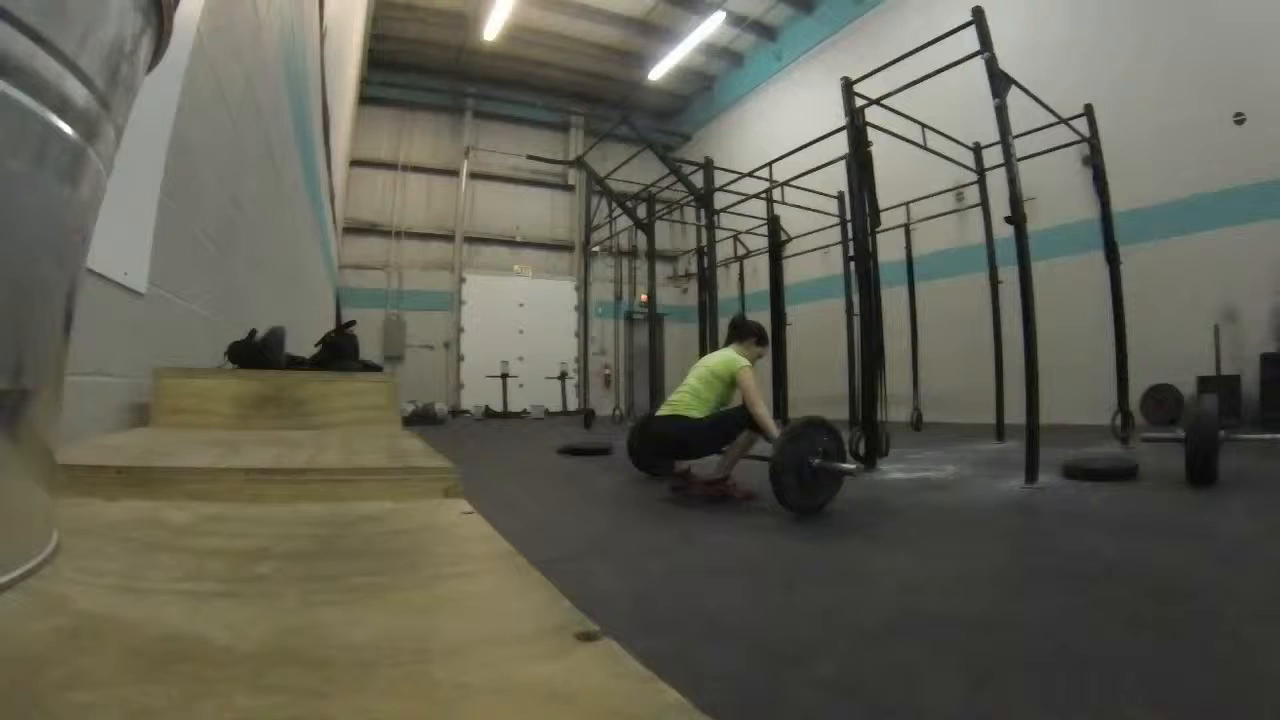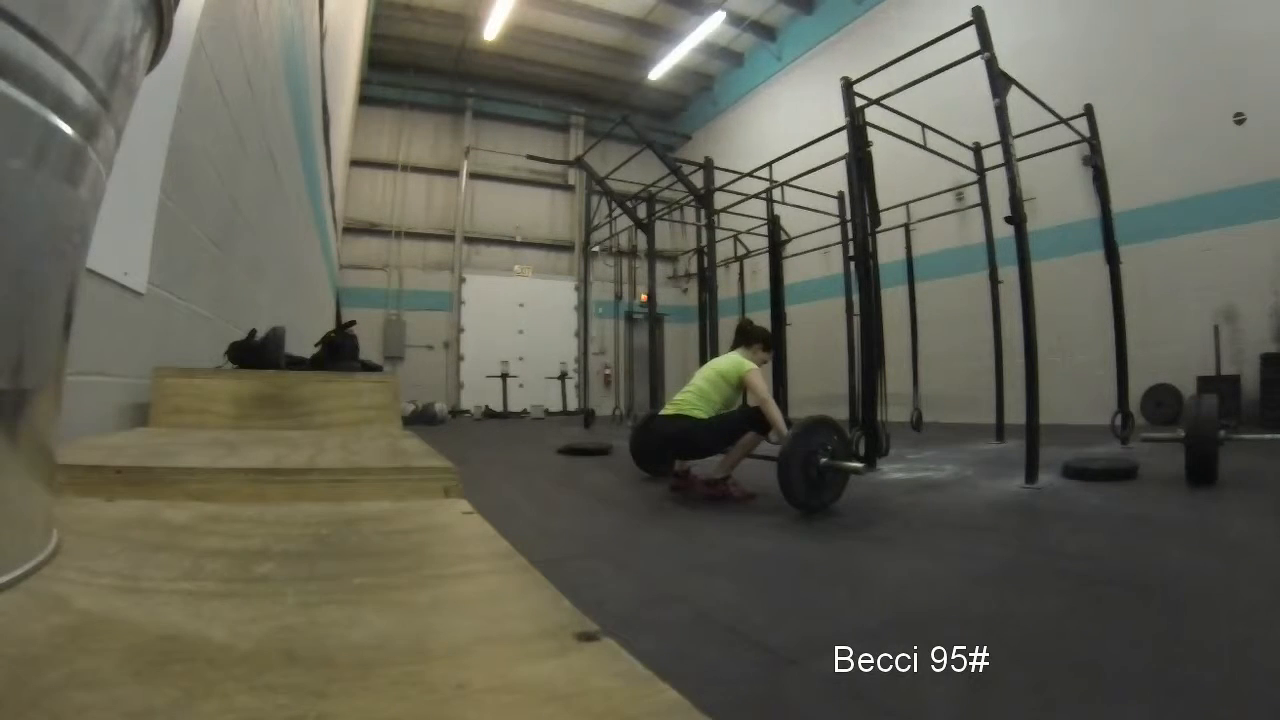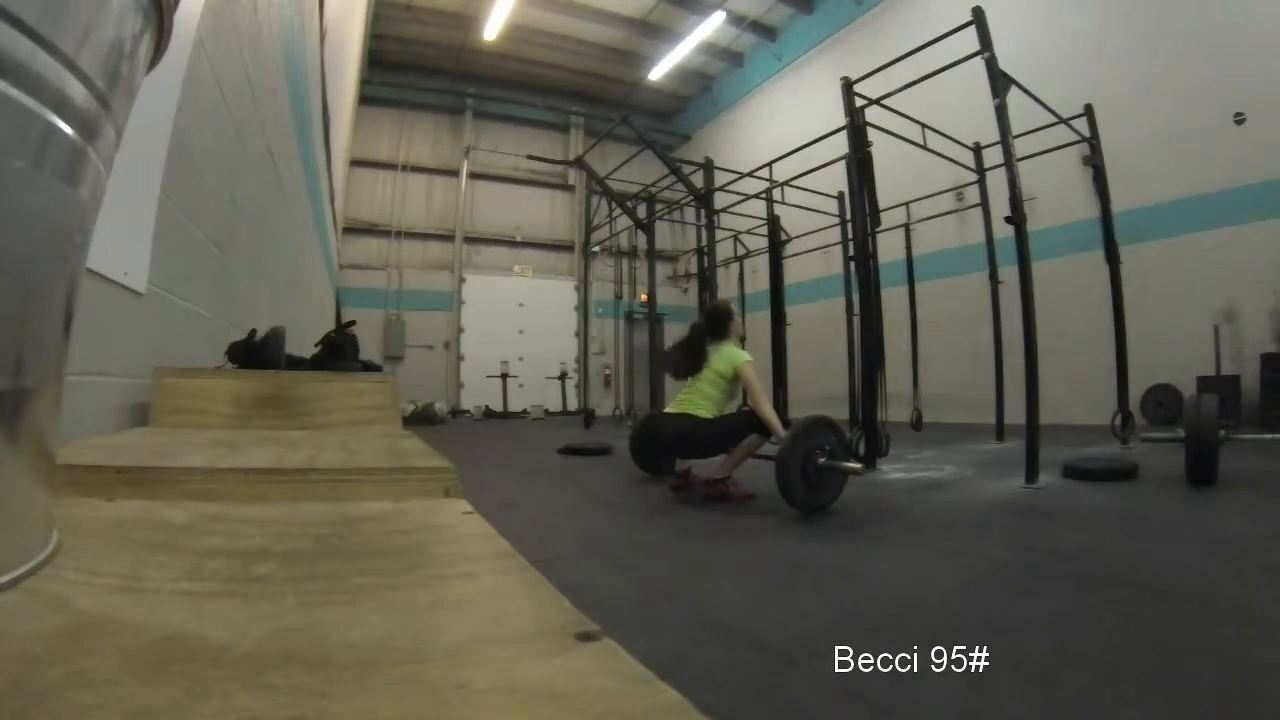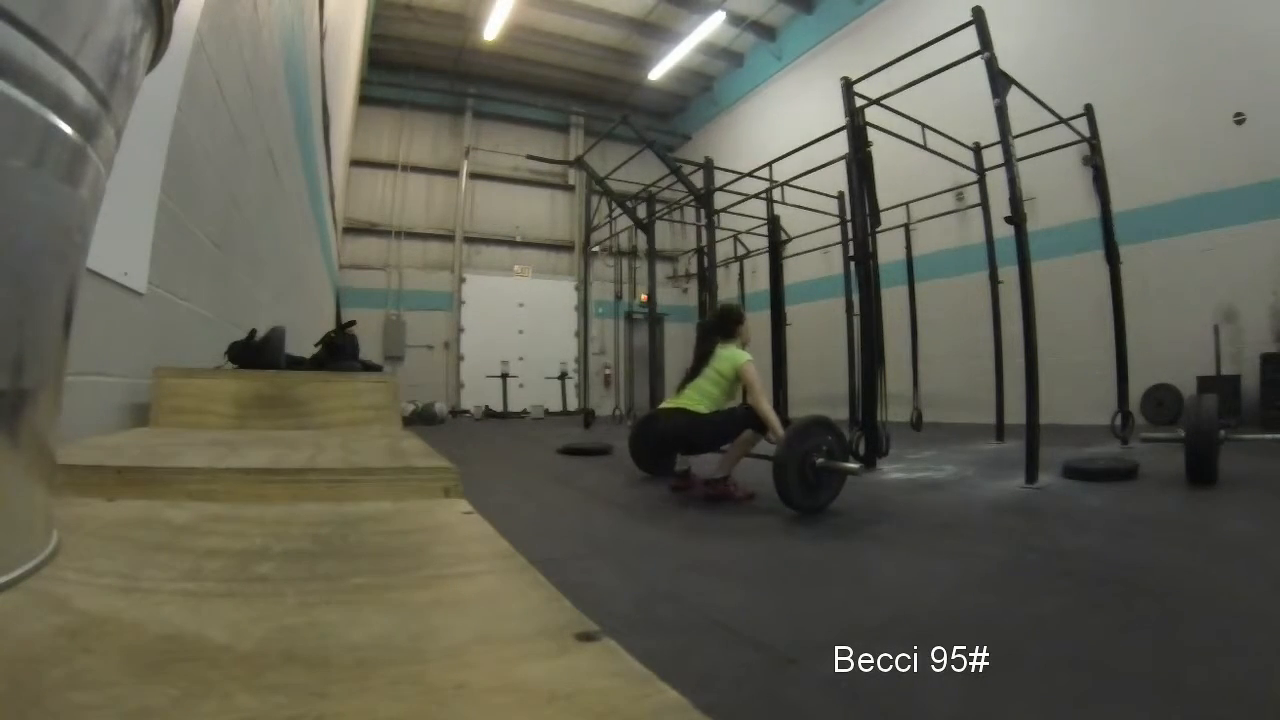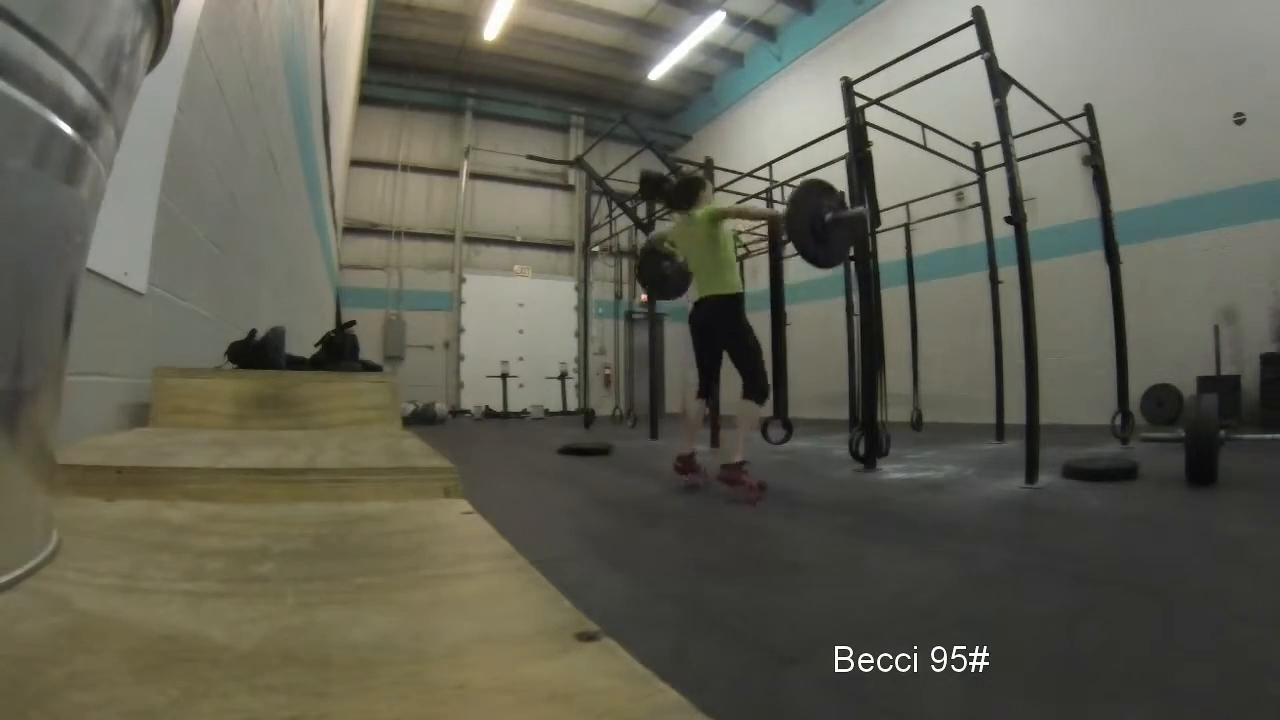
dt=1s
person 1, frame 1
left shoulder: (713, 357)
right shoulder: (738, 361)
right elbow: (756, 405)
left hip: (659, 431)
right hip: (681, 433)
right knee: (754, 418)
left ankle: (682, 473)
right ankle: (717, 481)
person 1, frame 2
left shoulder: (719, 361)
right shoulder: (745, 365)
right elbow: (765, 401)
left hip: (661, 430)
right hip: (684, 432)
right knee: (761, 417)
left ankle: (681, 473)
right ankle: (717, 481)
person 1, frame 3
left shoulder: (703, 353)
right shoulder: (737, 356)
right elbow: (760, 402)
left hip: (666, 429)
right hip: (690, 433)
right knee: (762, 422)
left ankle: (682, 473)
right ankle: (718, 481)
person 1, frame 4
left shoulder: (709, 354)
right shoulder: (740, 357)
right elbow: (761, 402)
left hip: (662, 427)
right hip: (684, 431)
right knee: (756, 418)
left ankle: (682, 473)
right ankle: (718, 481)
person 1, frame 5
left shoulder: (678, 226)
right shoulder: (708, 214)
left elbow: (658, 241)
right elbow: (748, 211)
right wrist: (780, 217)
left hip: (701, 314)
right hip: (727, 311)
left knee: (706, 387)
right knee: (757, 387)
left ankle: (686, 456)
right ankle: (735, 464)
